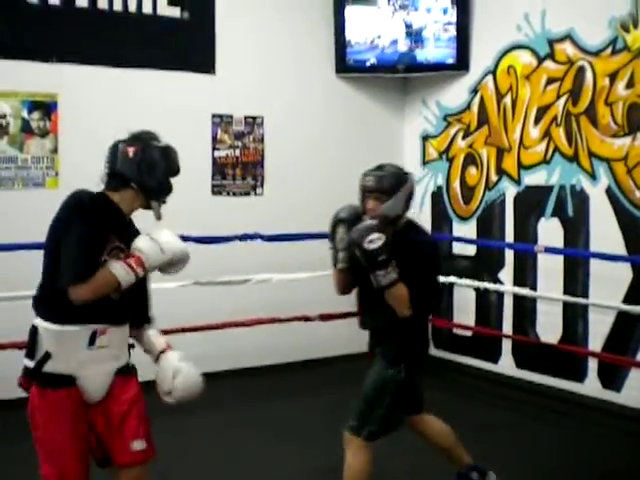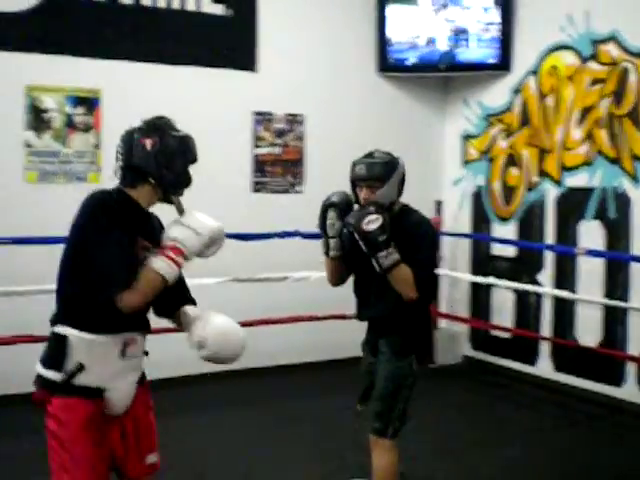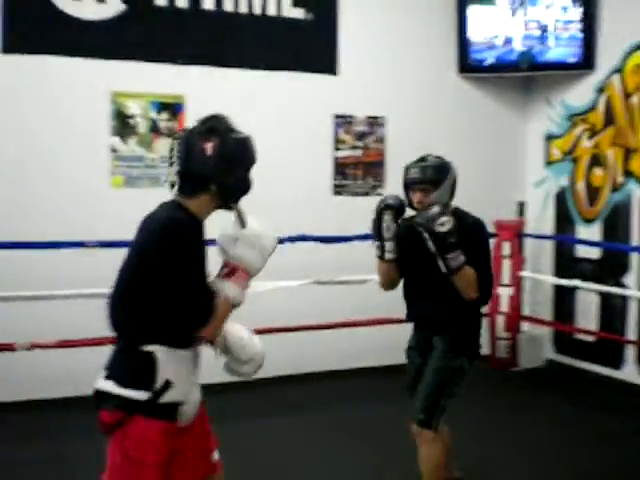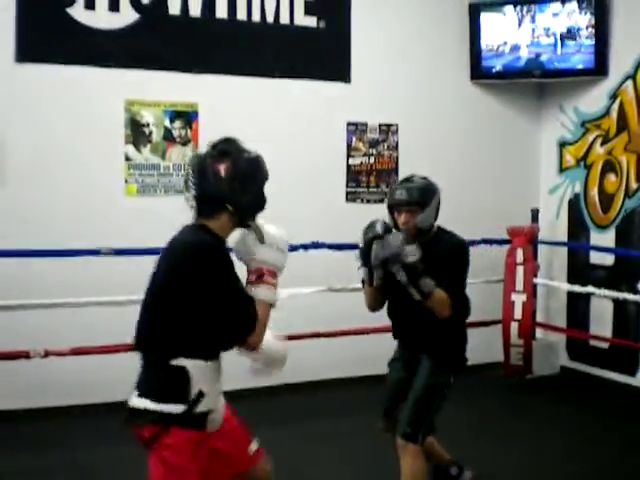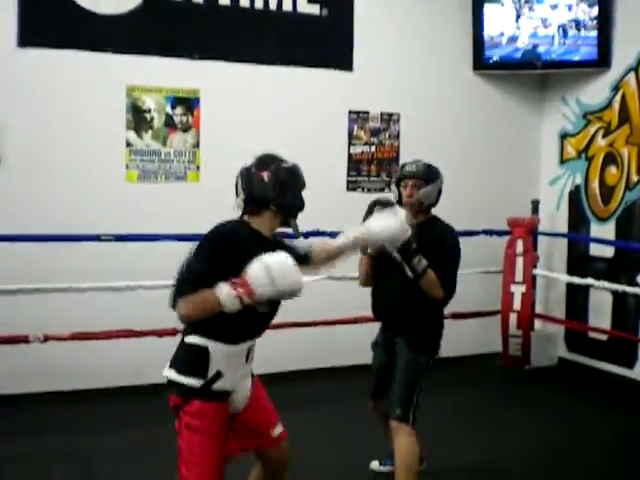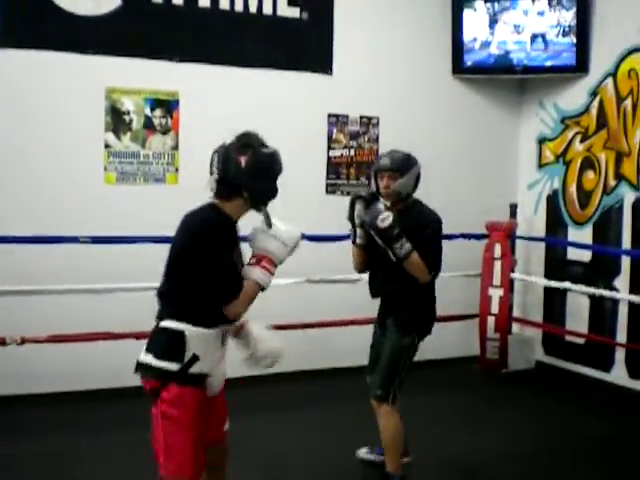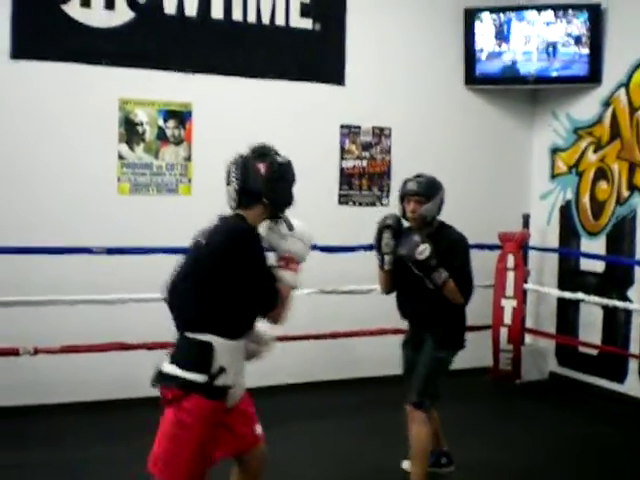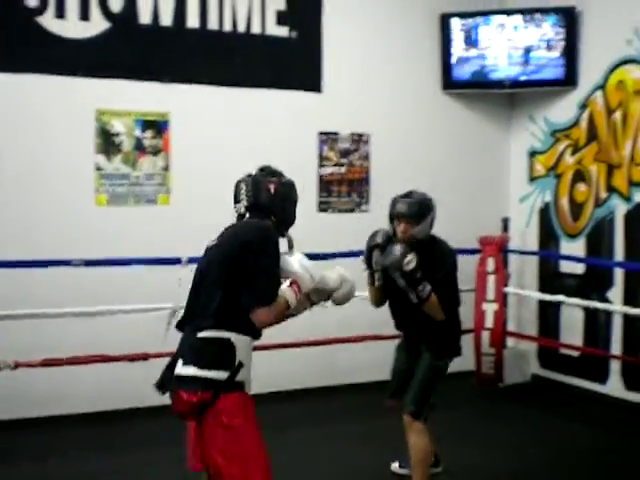
dt=0.3s
person 1, frame 1
left shoulder: (132, 235)
right shoulder: (81, 207)
right elbow: (78, 290)
left wrist: (165, 352)
right wrist: (142, 259)
left hip: (112, 369)
right hip: (56, 370)
person 1, frame 2
left shoulder: (152, 227)
right shoulder: (102, 207)
left elbow: (171, 299)
right elbow: (128, 297)
left wrist: (202, 321)
right wrist: (178, 249)
left hip: (125, 378)
right hip: (77, 382)
person 1, frame 3
left shoulder: (176, 223)
right shoulder: (174, 227)
right elbow: (205, 326)
left wrist: (228, 335)
right wrist: (240, 268)
left hip: (176, 395)
right hip: (144, 401)
person 1, frame 4
left shoulder: (199, 244)
right shoulder: (202, 250)
right elbow: (251, 334)
right wrist: (266, 271)
left hip: (199, 403)
right hip: (173, 411)
person 1, frame 5
left shoulder: (269, 244)
right shoulder: (225, 239)
left elbow: (307, 257)
right elbow: (186, 307)
left wrist: (362, 237)
right wrist: (248, 285)
left hip: (236, 375)
right hip: (200, 382)
person 1, frame 6
left shoulder: (221, 225)
right shoulder: (204, 224)
right elbow: (233, 306)
left wrist: (247, 333)
right wrist: (267, 259)
left hip: (204, 364)
right hip: (177, 367)
person 1, frame 7
left shoulder: (223, 232)
right shoulder: (240, 236)
right elbow: (275, 311)
right wrist: (291, 260)
left hip: (221, 375)
right hip: (199, 379)
person 1, frame 8
left shoulder: (231, 238)
right shoulder: (260, 235)
left elbow: (255, 307)
right elbow: (262, 315)
left wrist: (320, 291)
right wrist: (296, 286)
left hip: (204, 373)
right hip: (215, 379)
person 2, frame 1
left shoulder: (419, 244)
right shoulder: (367, 232)
left elbow: (408, 309)
right elbow: (343, 287)
left wrist: (381, 263)
right wrist: (341, 246)
left hip: (401, 347)
right hip: (381, 341)
left knee: (357, 436)
right knee: (412, 415)
person 2, frame 2
left shoulder: (416, 226)
right shoulder: (360, 222)
left elbow: (414, 292)
right elbow: (336, 278)
left wrist: (381, 244)
right wrist: (333, 233)
left hip: (405, 337)
right hip: (378, 331)
left knee: (379, 434)
right knee: (369, 408)
person 2, frame 3
left shoulder: (470, 227)
right shoulder: (409, 227)
left elbow: (475, 293)
right elbow: (388, 282)
left wrist: (448, 245)
right wrist: (385, 234)
left hip: (454, 335)
right hip: (422, 332)
left knee: (423, 426)
right knee: (429, 419)
person 2, frame 4
left shoulder: (451, 247)
right shoulder: (392, 244)
left elbow: (446, 310)
right elbow: (373, 304)
left wrist: (415, 273)
right wrist: (372, 260)
left hip: (440, 352)
right hip: (408, 348)
left knee: (407, 440)
right knee: (392, 423)
person 2, frame 5
left shoulder: (443, 235)
left elbow: (440, 293)
right elbow: (365, 278)
left wrist: (411, 253)
left hip: (418, 334)
right hip: (388, 330)
left knee: (400, 419)
right knee: (380, 402)
person 2, frame 6
left shoulder: (425, 219)
right shoulder: (380, 214)
left elbow: (426, 274)
right elbow: (360, 266)
left wrist: (394, 238)
right wrist: (359, 225)
left hip: (411, 314)
right hip: (388, 310)
left knee: (381, 397)
right knee: (376, 382)
right ankle: (396, 446)
person 2, frame 7
left shoulder: (452, 240)
right shoulder: (404, 236)
left elbow: (461, 297)
right elbow: (387, 287)
left wrist: (429, 267)
right wrist: (386, 250)
left hip: (442, 332)
right hip: (416, 328)
left knee: (416, 407)
right knee: (421, 398)
right ankle: (439, 454)
person 2, frame 8
left shoulder: (441, 255)
right shoulder: (393, 249)
left elbow: (441, 312)
right elbow: (377, 300)
left wrist: (413, 279)
right wrist: (375, 266)
left hip: (437, 341)
right hip: (411, 337)
left knee: (413, 416)
right knee: (400, 400)
